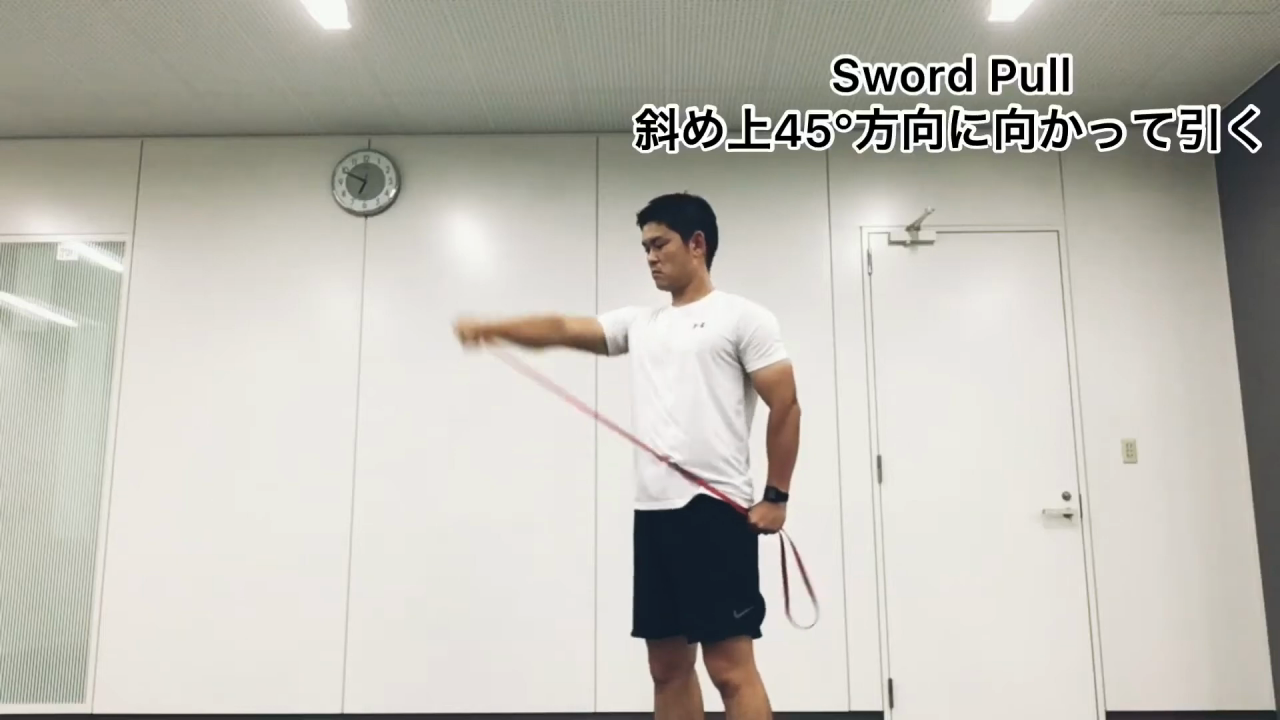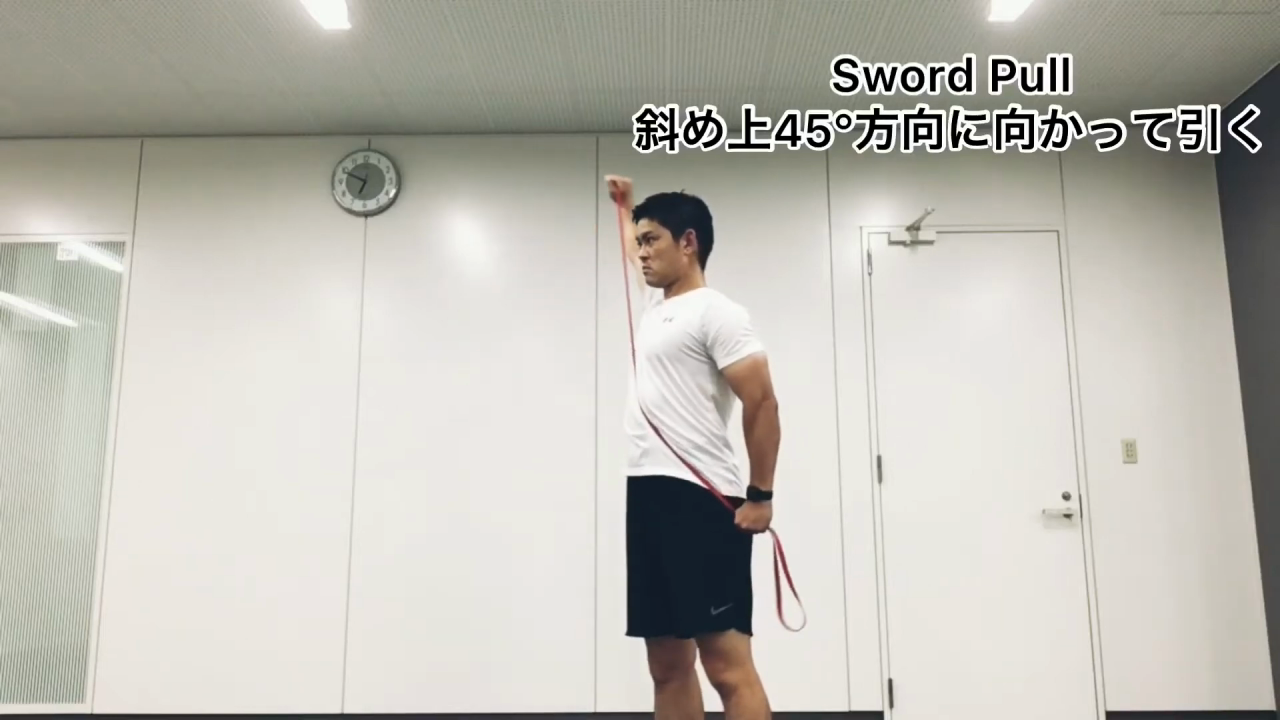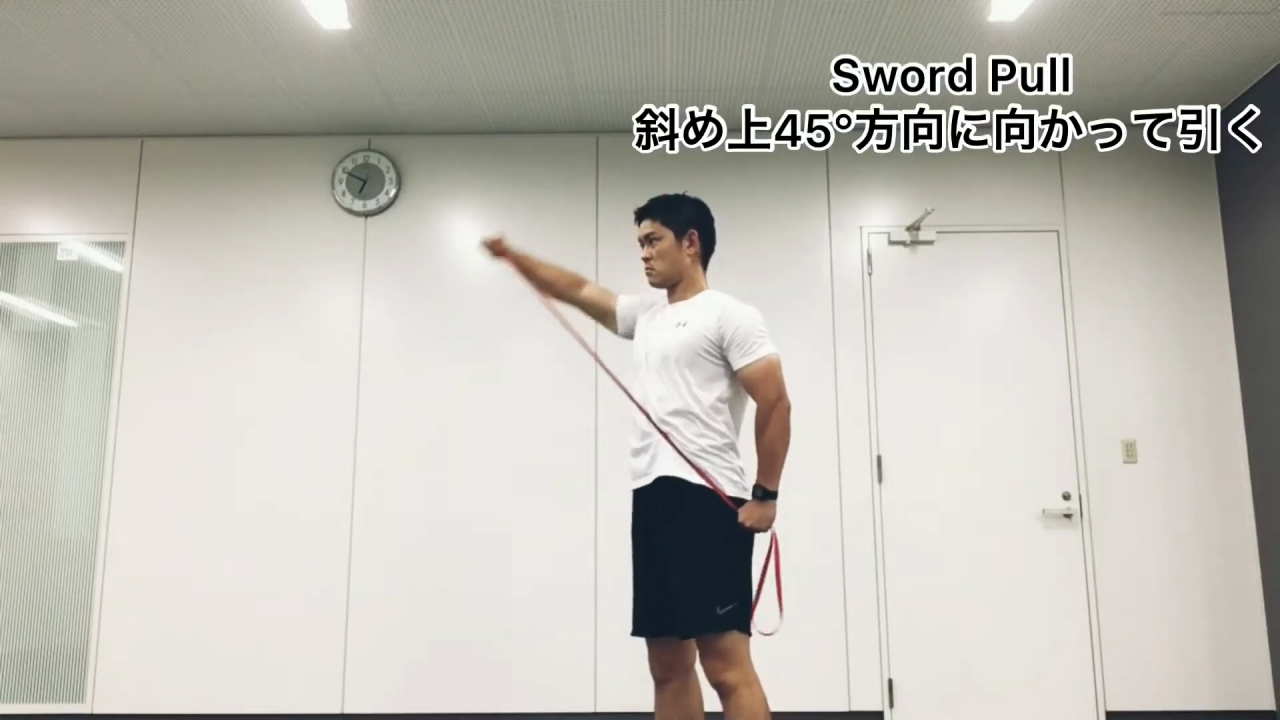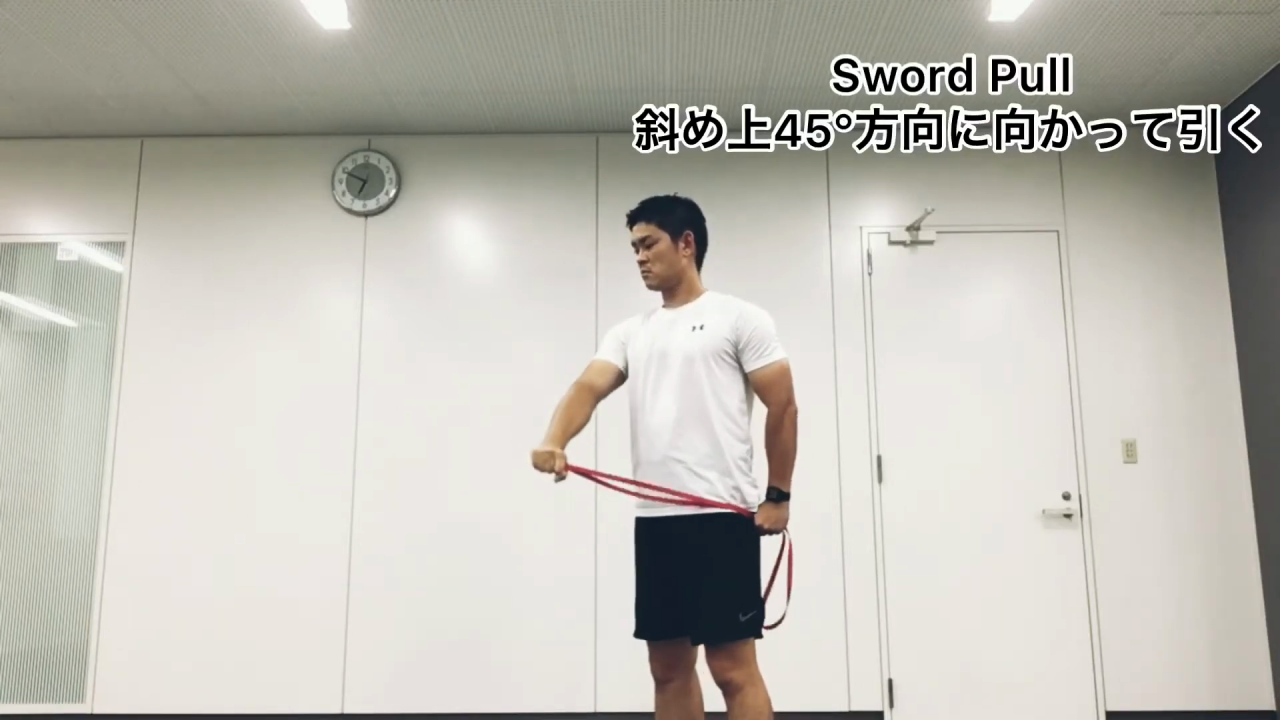
dt=0.7s
person 1, frame 1
left shoulder: (743, 318)
right shoulder: (640, 324)
left elbow: (786, 406)
right elbow: (560, 329)
left wrist: (776, 496)
right wrist: (493, 326)
left hip: (715, 509)
right hip: (654, 509)
left knee: (731, 667)
right knee: (668, 665)
person 1, frame 2
left shoulder: (715, 313)
right shoulder: (656, 303)
left elbow: (761, 403)
right elbow: (635, 251)
left wrist: (760, 496)
right wrist: (623, 204)
left hip: (700, 500)
right hip: (647, 497)
left knee: (726, 663)
right knee: (668, 665)
person 1, frame 3
left shoulder: (728, 315)
right shoulder: (647, 314)
left elbow: (776, 404)
right elbow: (580, 291)
left wrist: (764, 494)
right wrist: (512, 255)
left hip: (706, 501)
right hip: (651, 499)
left knee: (726, 664)
right knee: (668, 664)
person 1, frame 4
left shoulder: (739, 318)
right shoulder: (630, 332)
left elbow: (783, 407)
right elbow: (588, 388)
left wrist: (777, 496)
right wrist: (554, 442)
left hip: (721, 517)
right hip: (654, 519)
left knee: (732, 667)
right knee: (669, 666)
